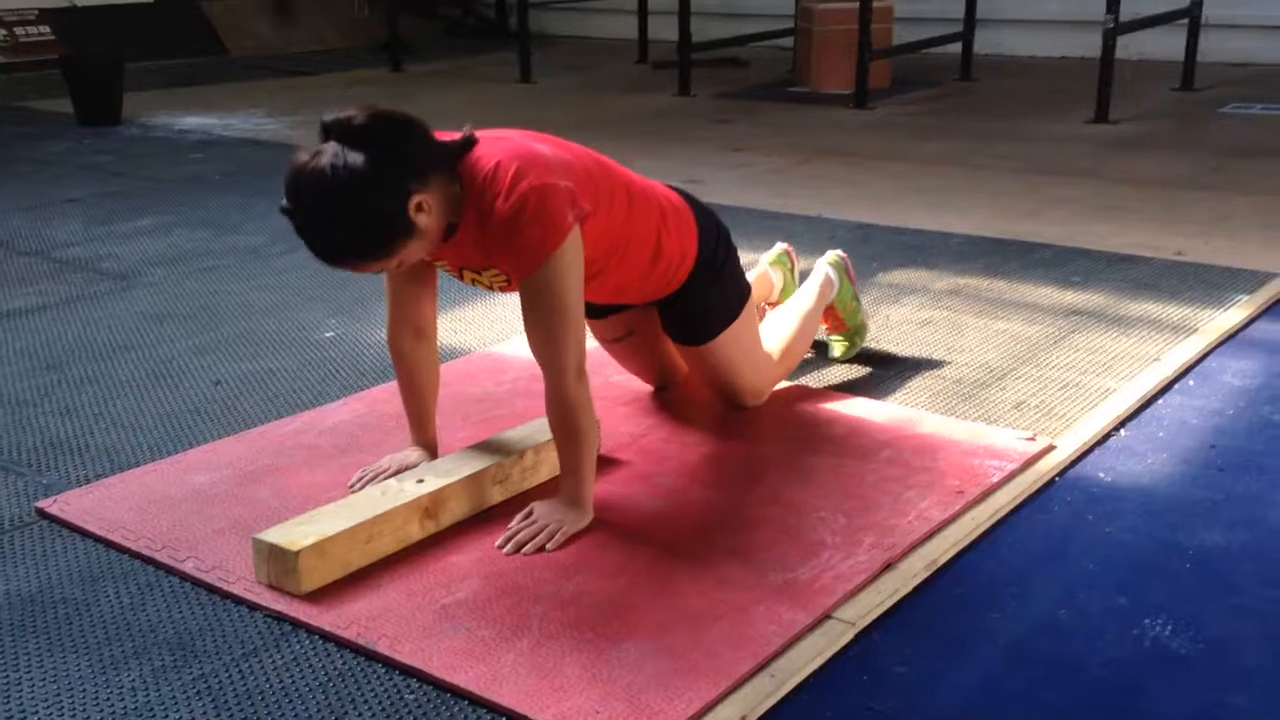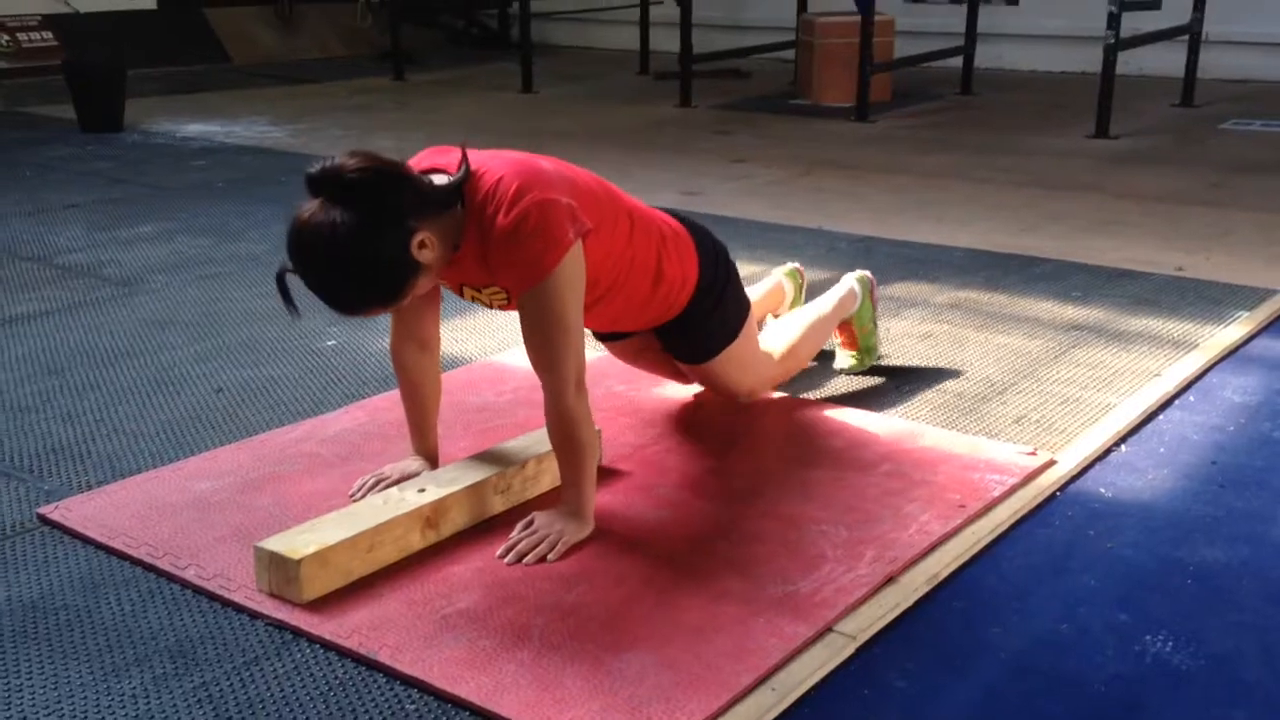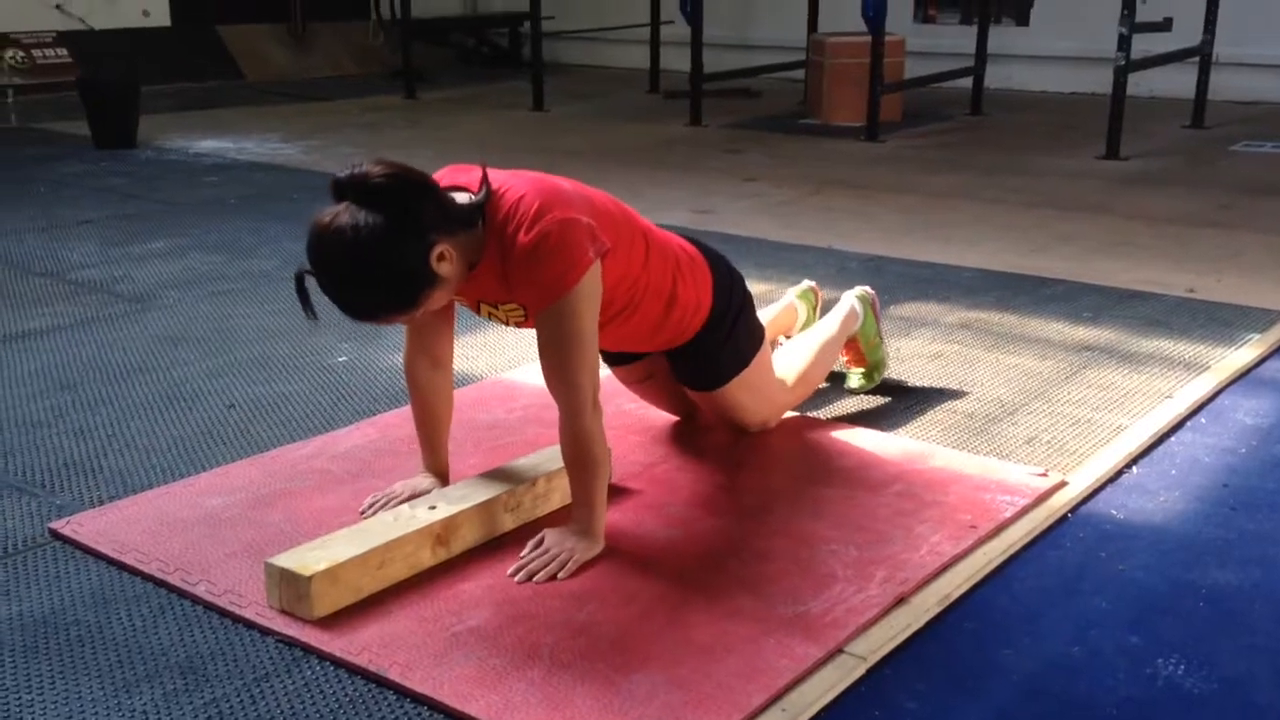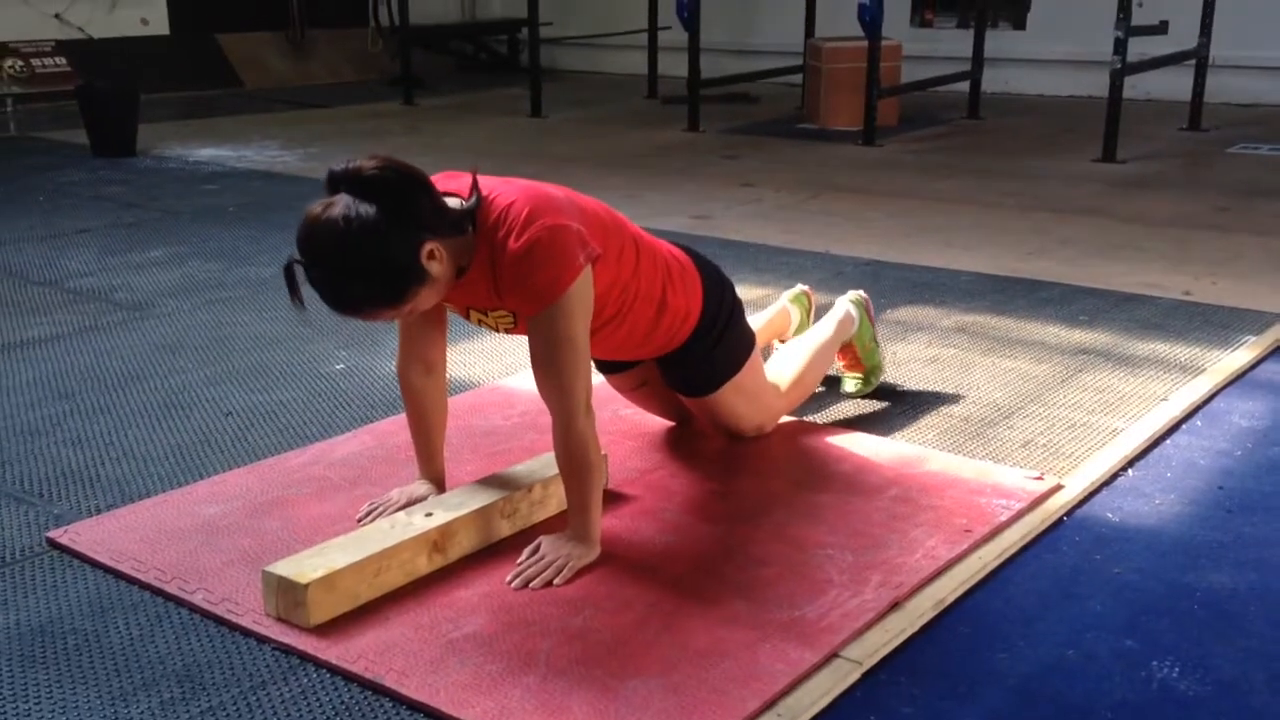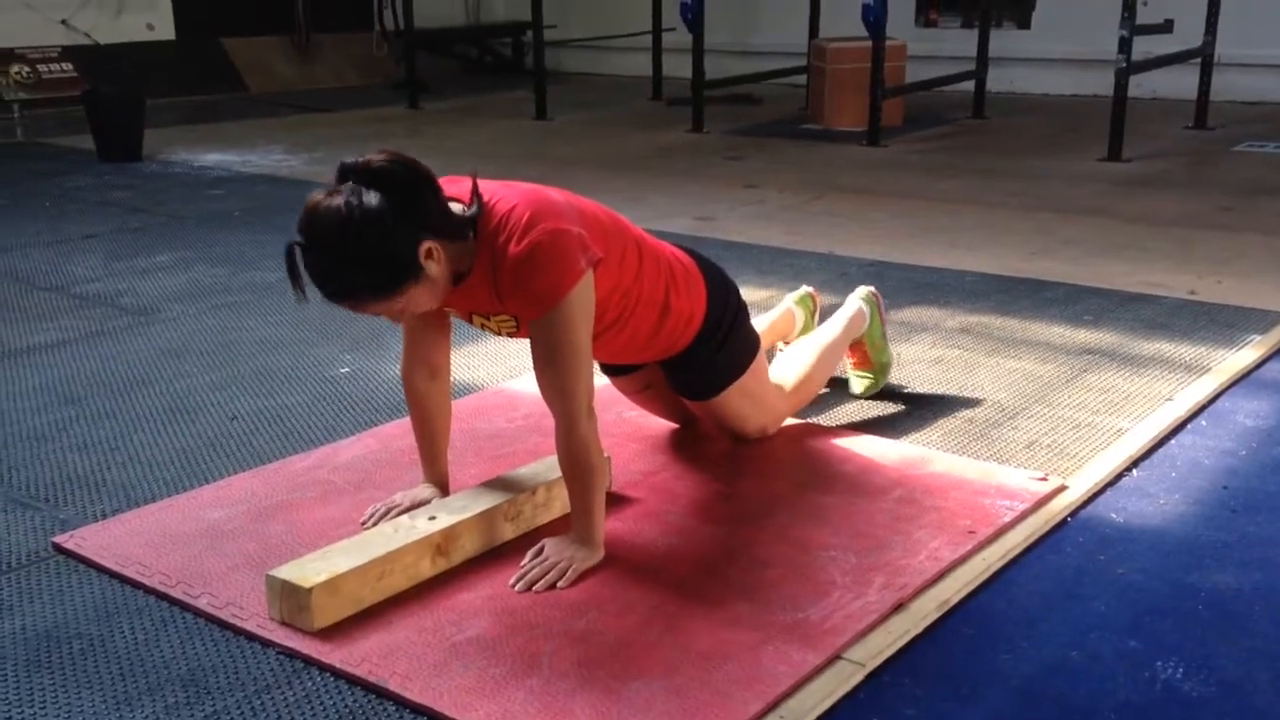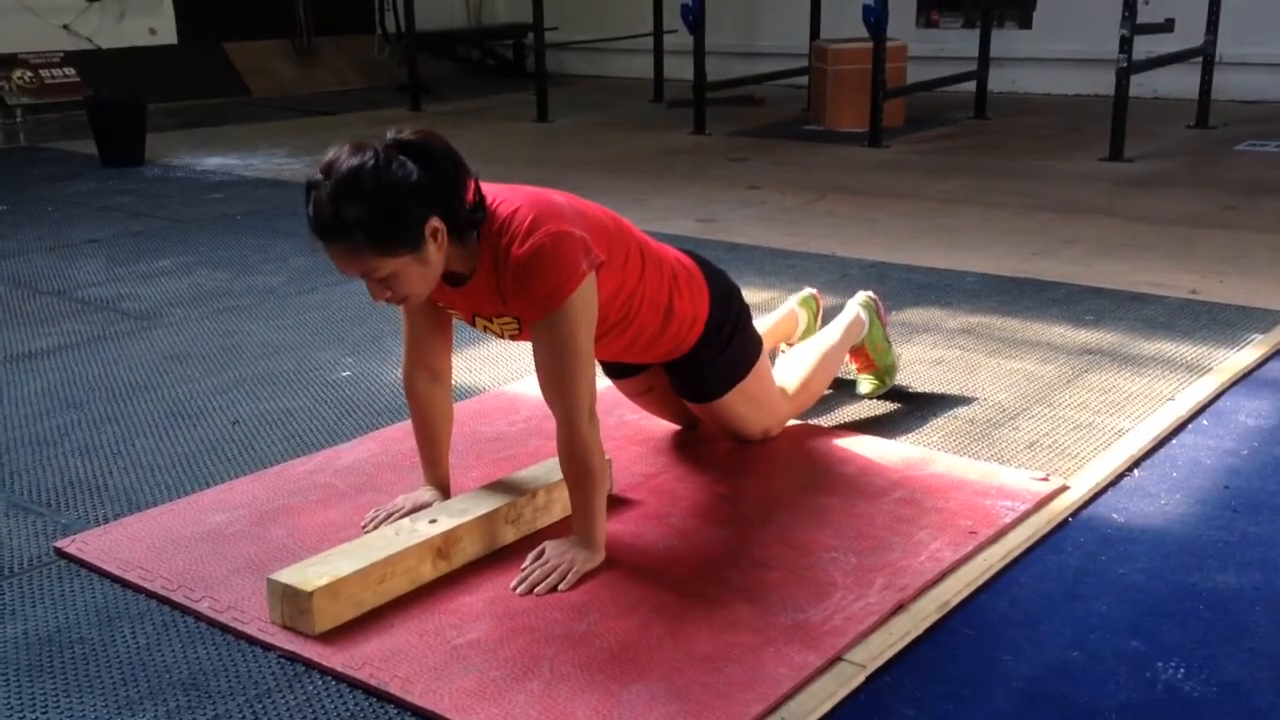
dt=0.5s
person 1, frame 1
left shoulder: (523, 202)
right shoulder: (407, 186)
left elbow: (564, 370)
right elbow: (409, 333)
left wrist: (576, 498)
right wrist: (422, 444)
left hip: (681, 251)
right hip: (611, 259)
left knee: (747, 387)
right knee: (668, 378)
left ankle: (827, 281)
right ankle: (770, 275)
person 1, frame 2
left shoulder: (526, 221)
right shoulder: (408, 204)
left elbow: (563, 384)
right elbow: (412, 344)
left wrist: (576, 510)
right wrist: (423, 454)
left hip: (680, 274)
right hip: (617, 287)
left knee: (750, 381)
right knee: (697, 373)
left ankle: (846, 298)
right ankle: (780, 288)
person 1, frame 3
left shoulder: (545, 239)
right shoulder: (427, 220)
left elbow: (578, 403)
right elbow: (426, 361)
left wrist: (586, 530)
right wrist: (433, 471)
left hip: (695, 300)
right hip: (629, 311)
left knee: (760, 412)
right knee: (696, 410)
left ankle: (850, 314)
right ankle: (794, 309)
person 1, frame 4
left shoulder: (535, 245)
right shoulder: (417, 225)
left elbow: (571, 410)
right elbow: (418, 367)
left wrist: (583, 536)
right wrist: (429, 478)
left hip: (684, 305)
right hip: (621, 321)
left knee: (757, 415)
right knee: (690, 414)
left ankle: (847, 319)
right ankle: (785, 313)
person 1, frame 5
left shoulder: (535, 250)
right shoulder: (422, 228)
left elbow: (573, 414)
right elbow: (423, 372)
left wrist: (586, 538)
right wrist: (433, 483)
left hip: (688, 308)
right hip: (626, 323)
left knee: (761, 418)
right knee: (696, 419)
left ankle: (856, 317)
right ankle: (792, 313)
person 1, frame 6
left shoulder: (539, 250)
right shoulder: (427, 240)
left elbow: (575, 415)
right elbow: (425, 373)
left wrist: (587, 540)
right wrist: (436, 484)
left hip: (690, 311)
right hip: (626, 326)
left knee: (765, 418)
right knee: (694, 417)
left ankle: (856, 322)
right ankle: (795, 315)
